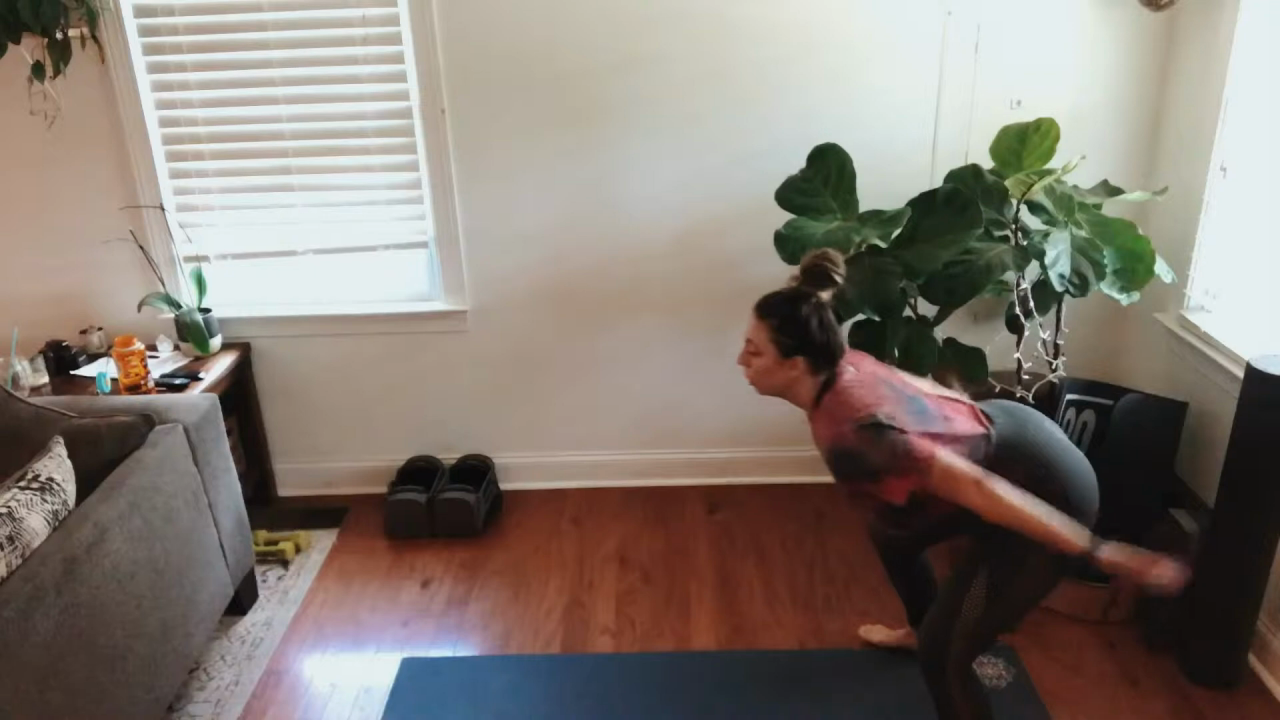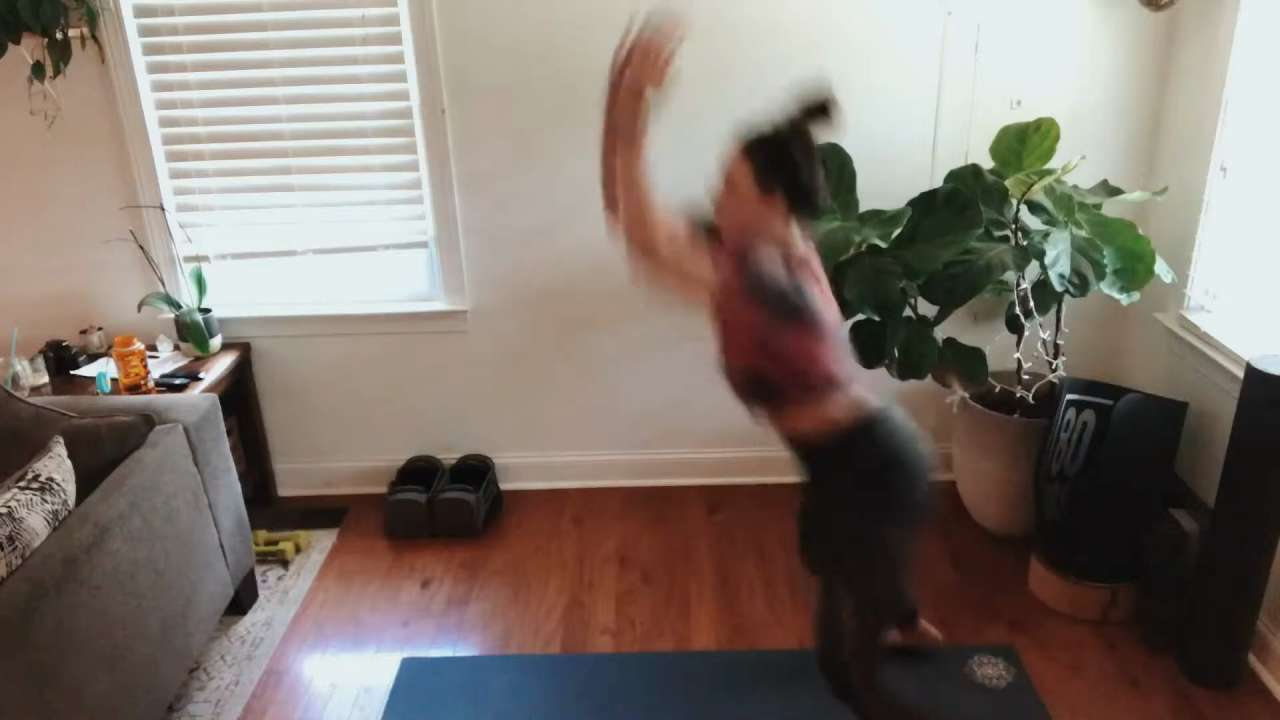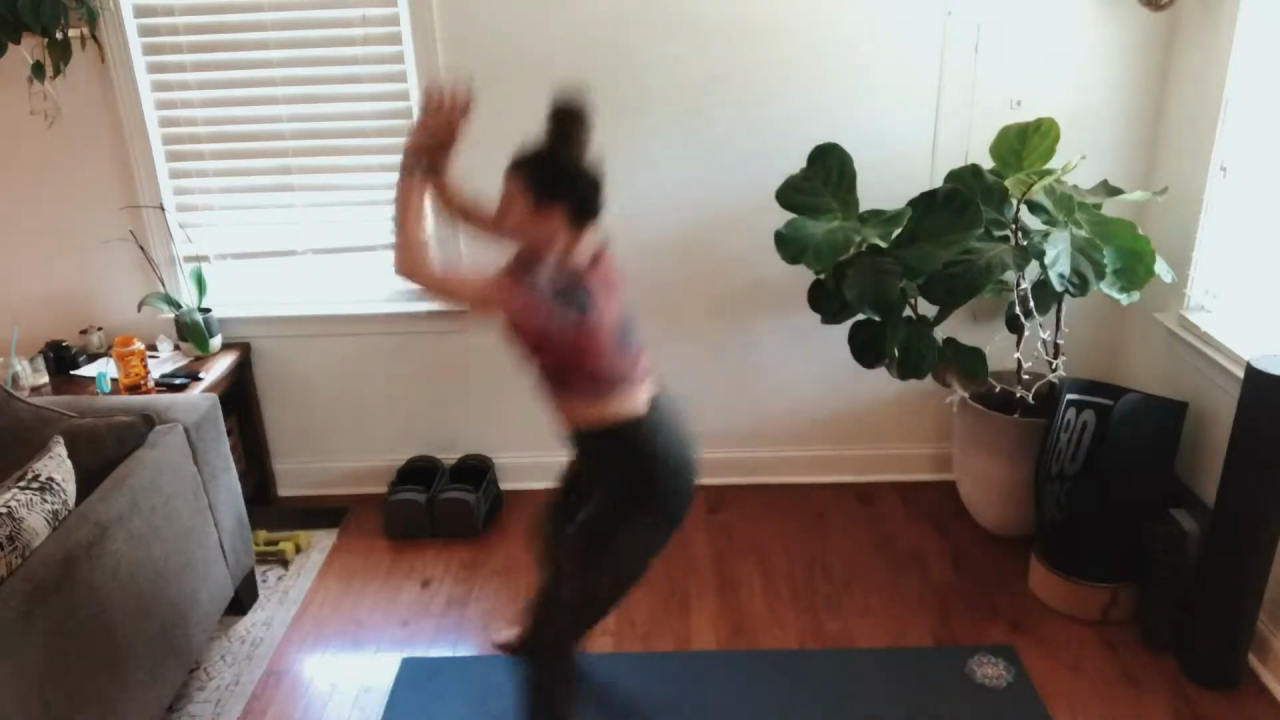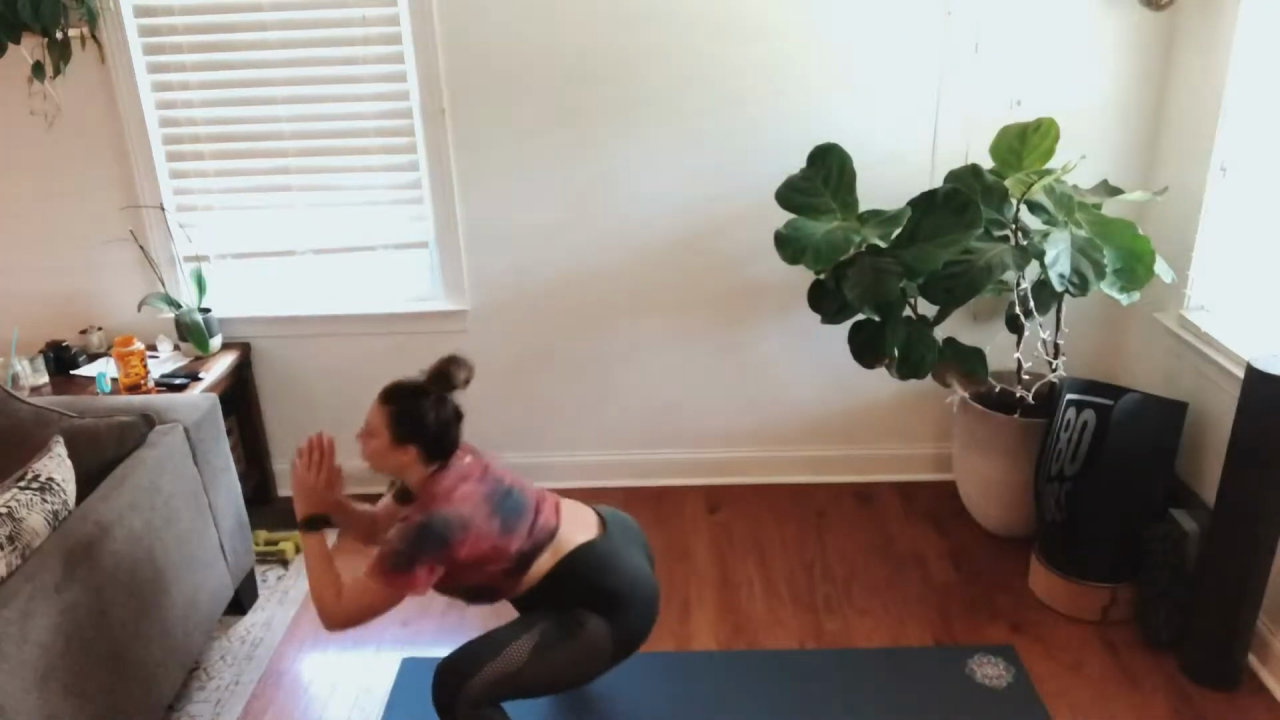
dt=0.4s
person 1, frame 1
left shoulder: (849, 433)
right shoulder: (841, 369)
left elbow: (976, 489)
left wrist: (1097, 552)
left hip: (1047, 491)
right hip: (1008, 427)
left knee: (943, 657)
right knee: (891, 531)
right ankle: (921, 631)
person 1, frame 2
left shoulder: (766, 278)
right shoulder: (746, 249)
left elbow: (650, 248)
right elbow: (624, 206)
left wrist: (629, 130)
right wrist: (625, 114)
left hip: (872, 471)
right hip: (848, 453)
left knee: (844, 660)
right knee: (821, 551)
right ankle: (907, 624)
person 1, frame 3
left shoulder: (550, 286)
right shoulder: (578, 251)
left elbow: (415, 266)
right elbow: (469, 213)
left wrist: (416, 163)
right wrist: (434, 168)
left hip: (641, 472)
right hip: (625, 443)
left knee: (549, 637)
right knee: (560, 536)
right ankle: (540, 633)
person 1, frame 4
left shoulder: (429, 527)
right shoulder: (451, 464)
left elbow: (335, 612)
right elbow: (374, 527)
left wrist: (310, 519)
right wrist: (332, 502)
left hip: (614, 601)
left knee: (456, 689)
right ankle: (552, 652)
